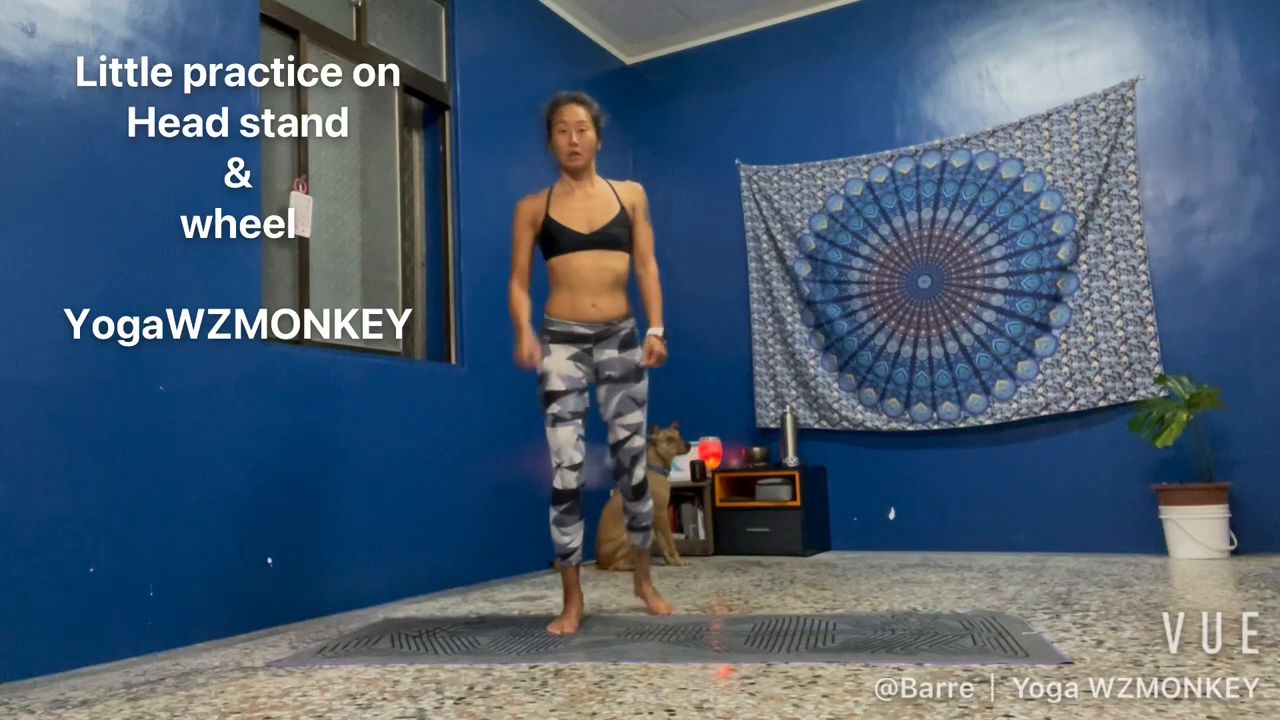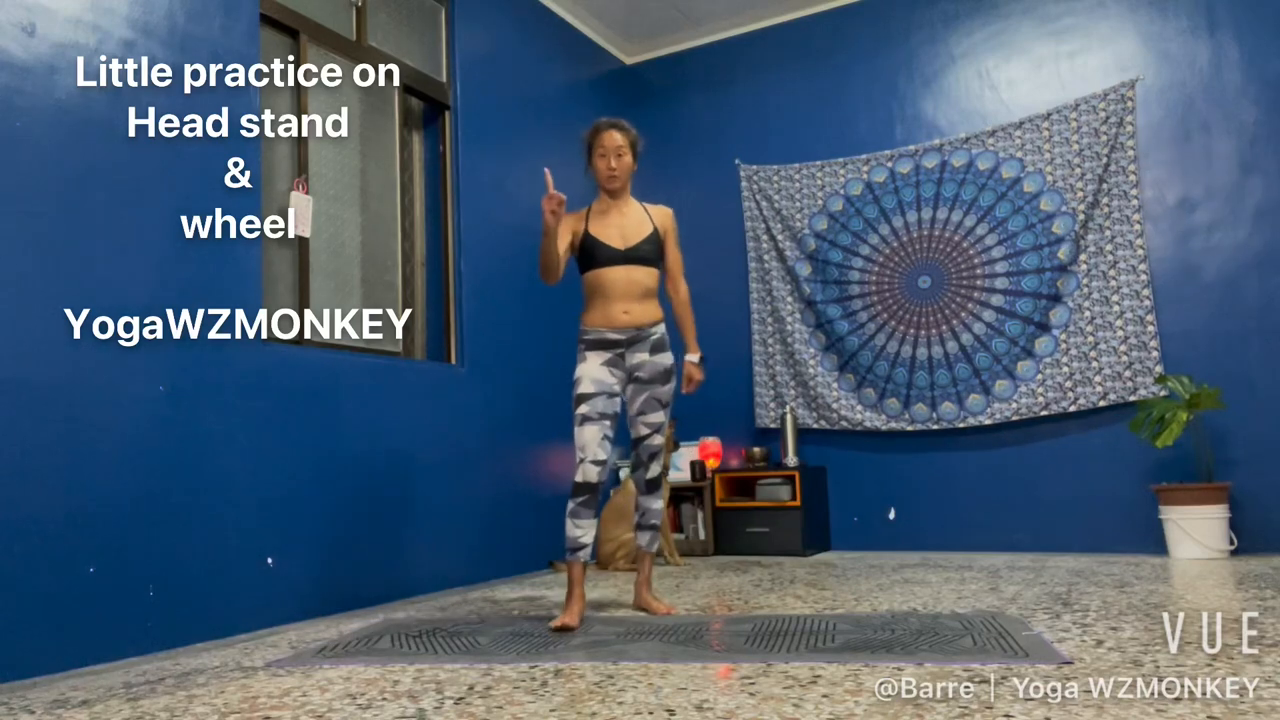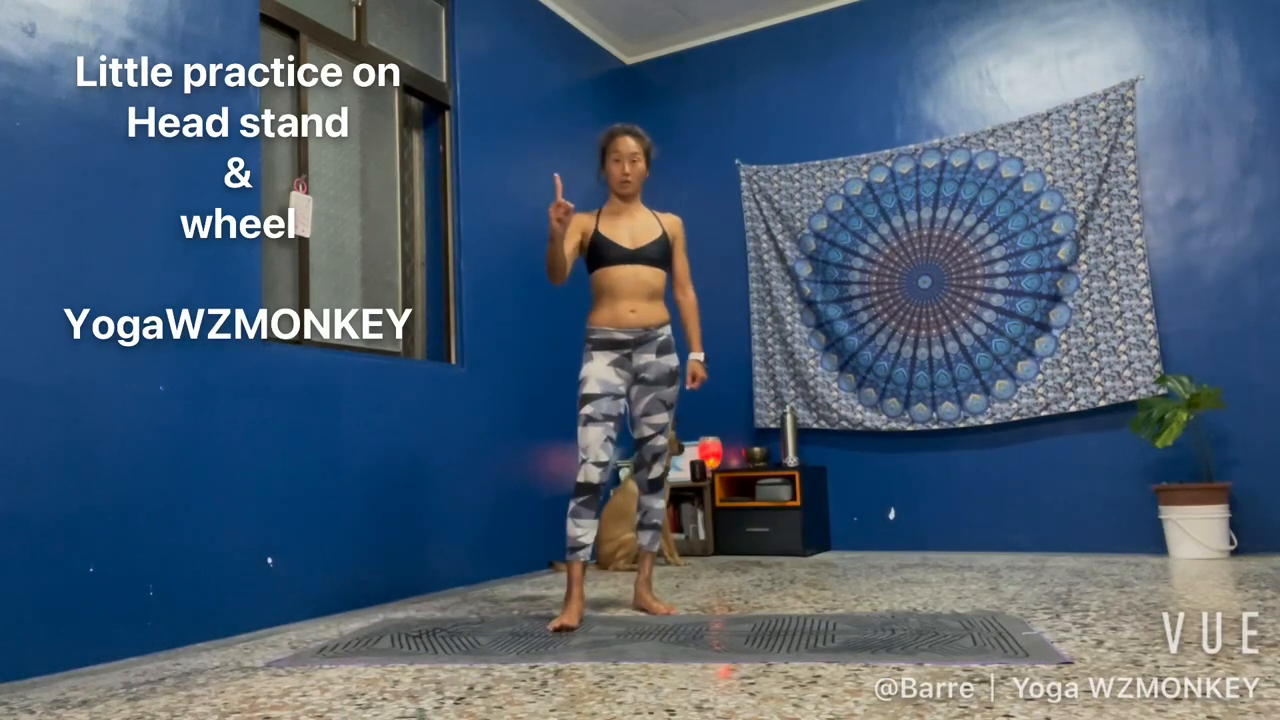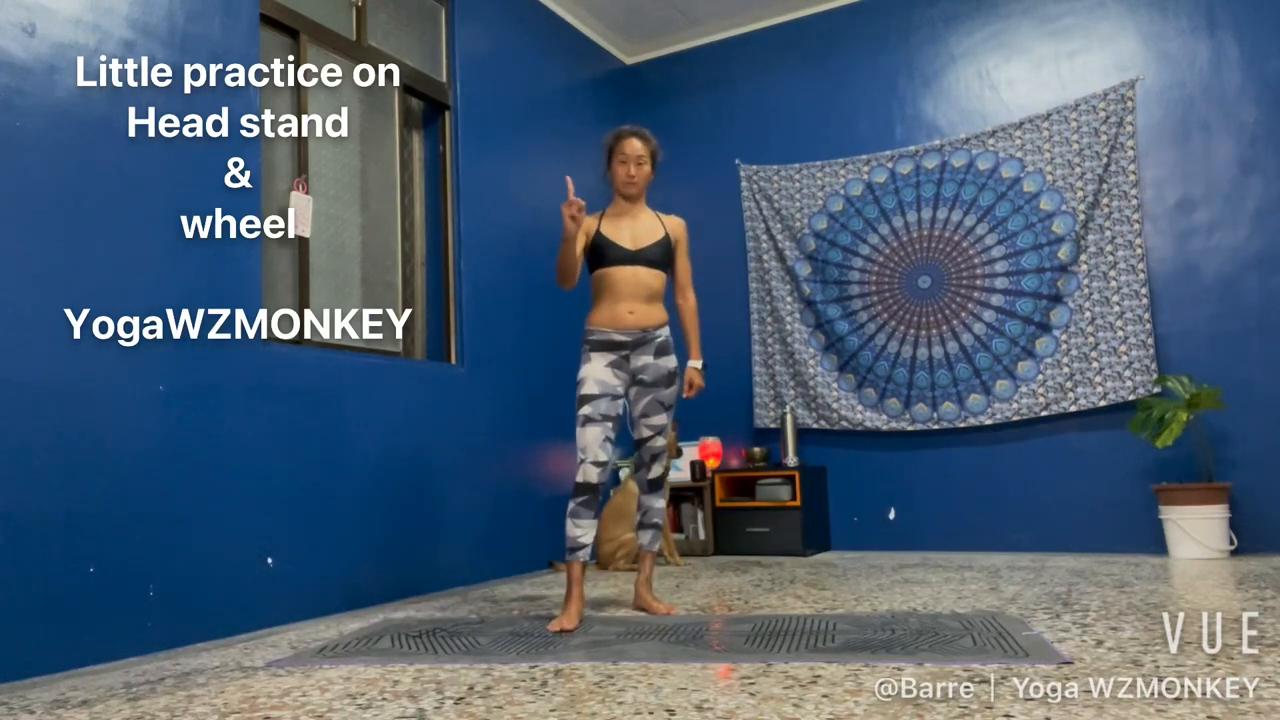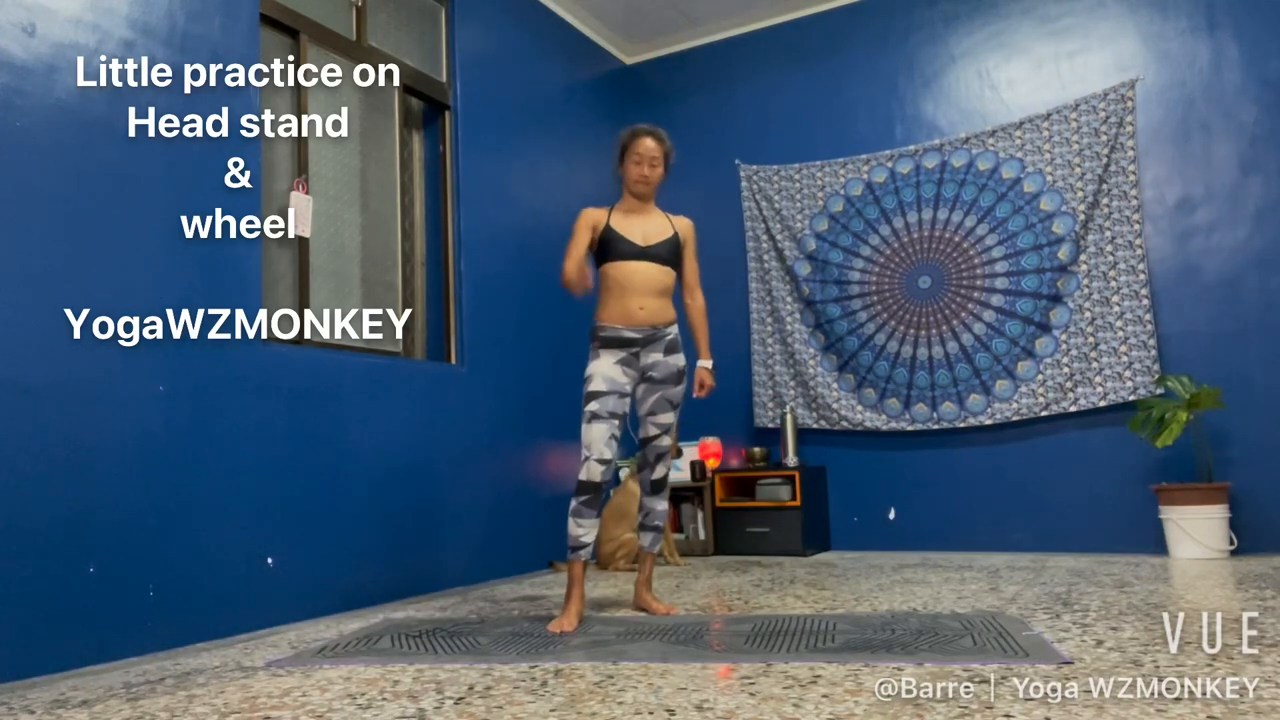
dt=0.5s
person 1, frame 1
left shoulder: (630, 194)
right shoulder: (533, 207)
left elbow: (646, 266)
right elbow: (519, 282)
left wrist: (656, 328)
right wrist: (524, 336)
left hip: (621, 338)
right hip: (562, 342)
left knee: (632, 462)
right knee: (567, 470)
left ankle: (643, 577)
right ankle: (572, 600)
person 1, frame 2
left shoulder: (661, 217)
right shoulder: (576, 222)
left elbow: (677, 288)
right elbow: (550, 276)
left wrist: (692, 353)
right wrist: (550, 229)
left hip: (652, 347)
right hip: (597, 349)
left knee: (650, 468)
right knee: (589, 468)
left ankle: (643, 586)
right ankle: (575, 596)
person 1, frame 3
left shoulder: (670, 224)
right shoulder: (585, 222)
left elbow: (684, 290)
right elbow: (557, 276)
left wrist: (696, 352)
right wrist: (556, 234)
left hip: (658, 347)
right hip: (604, 349)
left knee: (653, 467)
right knee: (591, 467)
left ankle: (644, 587)
right ankle: (574, 596)
person 1, frame 4
left shoulder: (673, 226)
right shoulder: (590, 223)
left elbow: (685, 295)
right elbow: (565, 281)
left wrist: (695, 359)
right wrist: (569, 234)
left hip: (657, 349)
right hip: (602, 349)
left knee: (653, 468)
right knee: (590, 467)
left ankle: (644, 586)
right ankle: (574, 597)
person 1, frame 5
left shoulder: (681, 226)
right shoulder: (595, 218)
left elbow: (694, 294)
right elbow: (570, 272)
left wrist: (705, 358)
right wrist: (573, 279)
left hip: (665, 347)
right hip: (611, 347)
left knee: (656, 468)
right knee: (595, 465)
left ankle: (644, 586)
right ankle: (574, 596)
